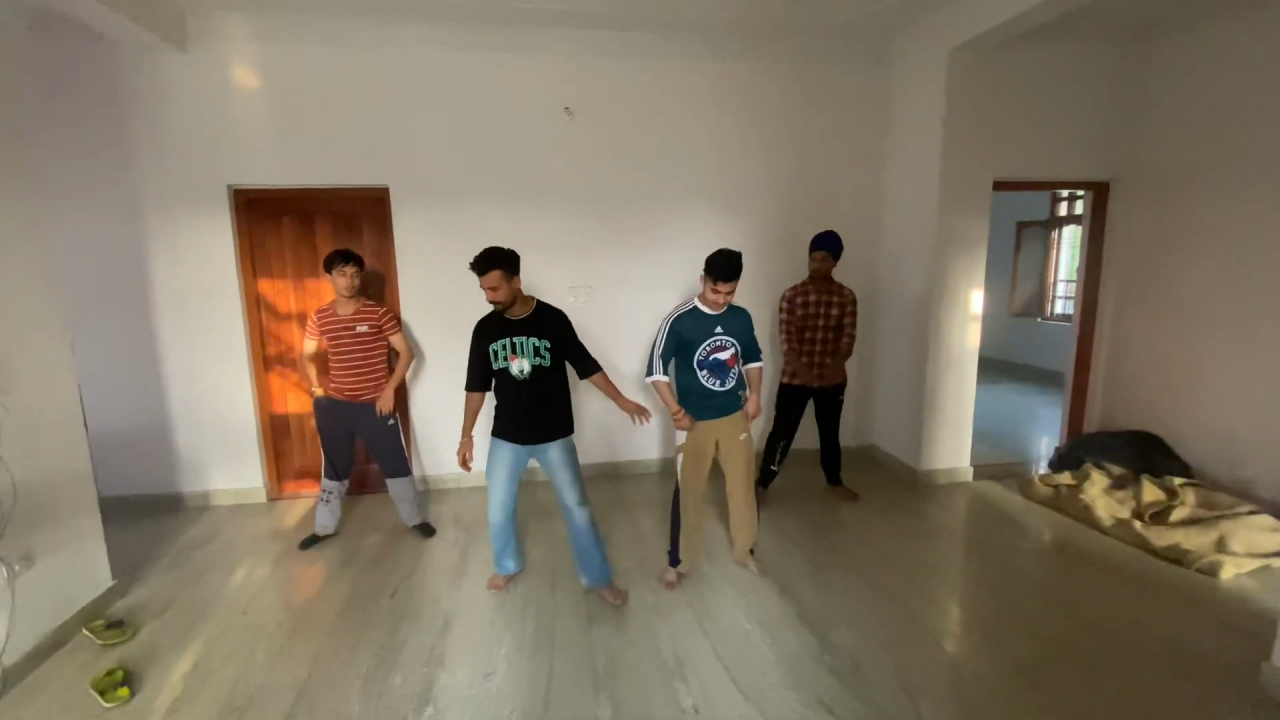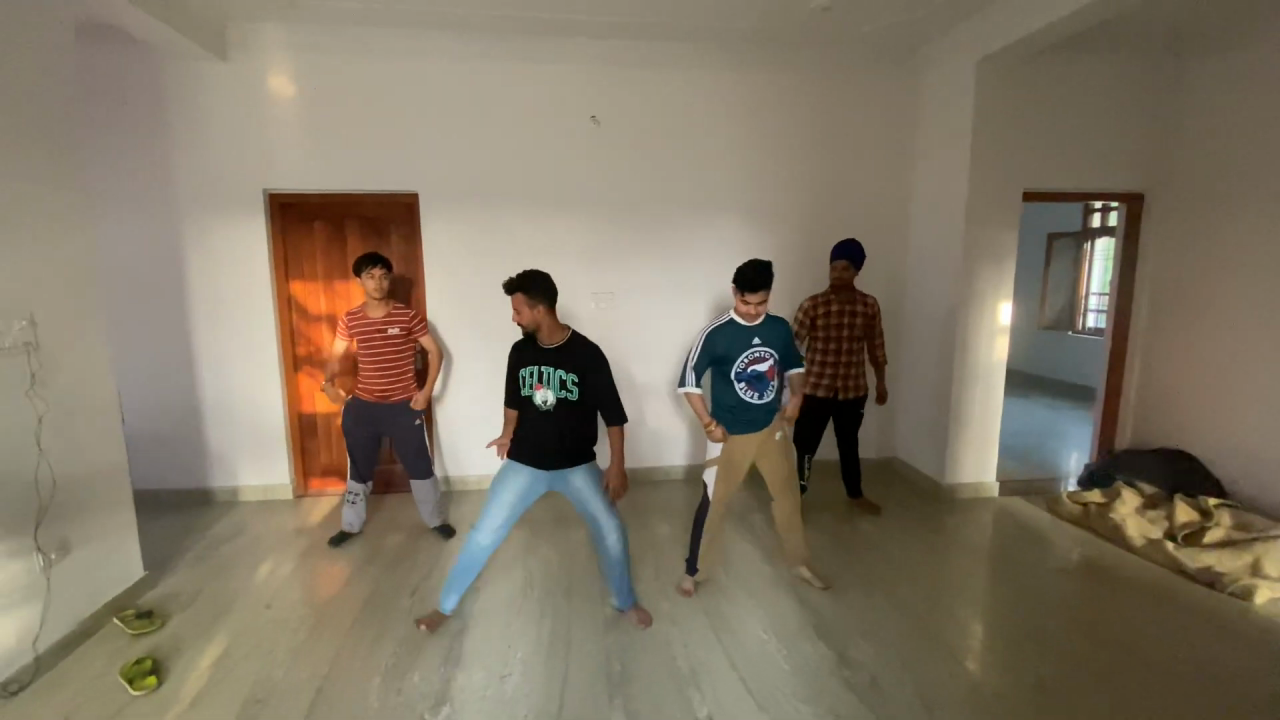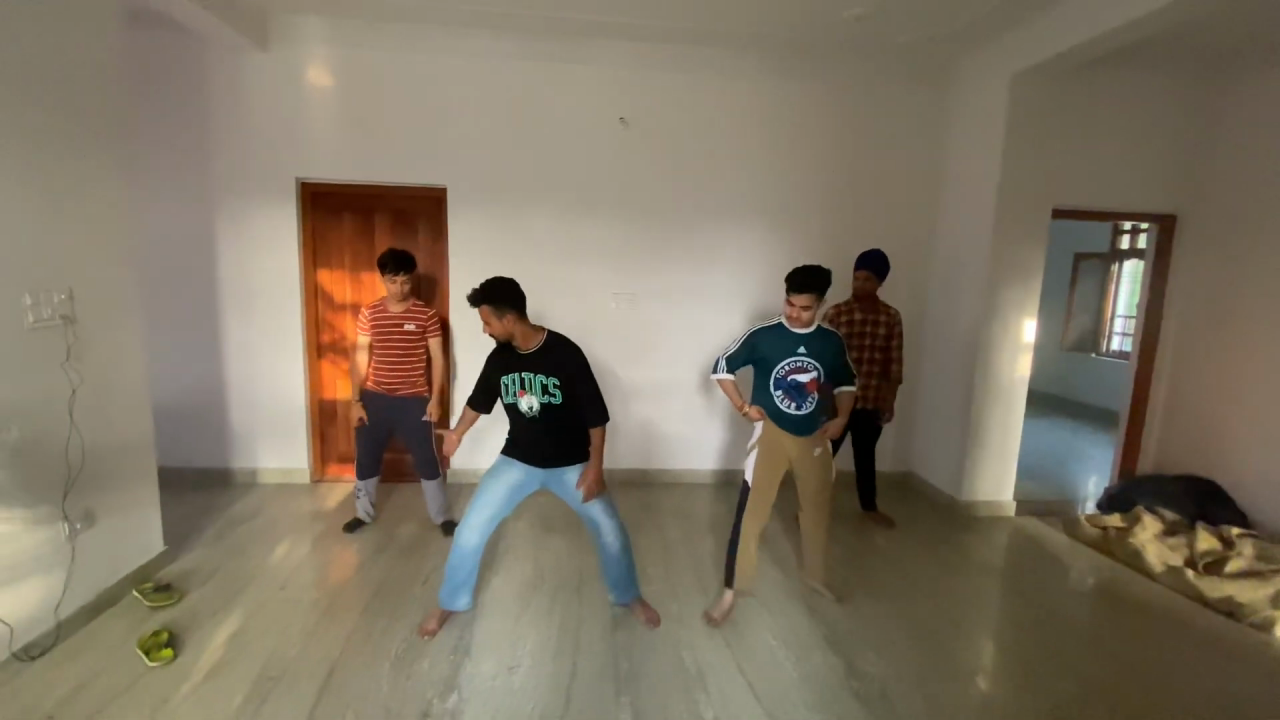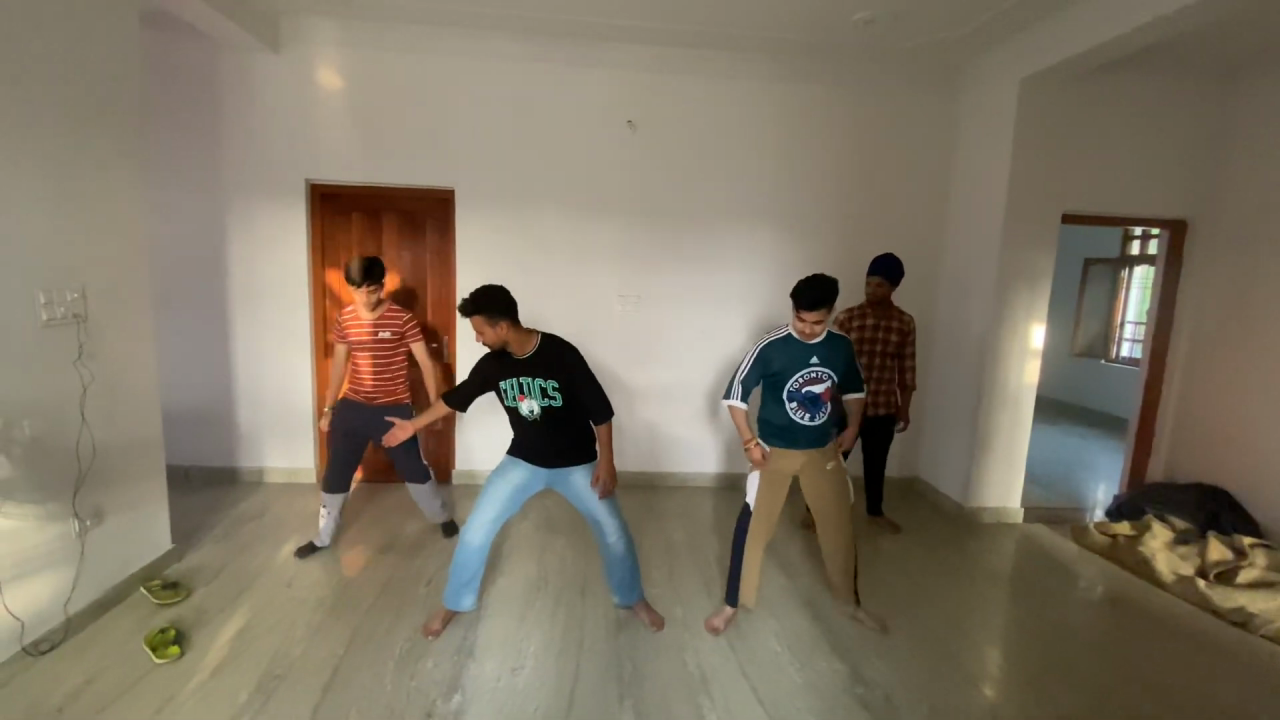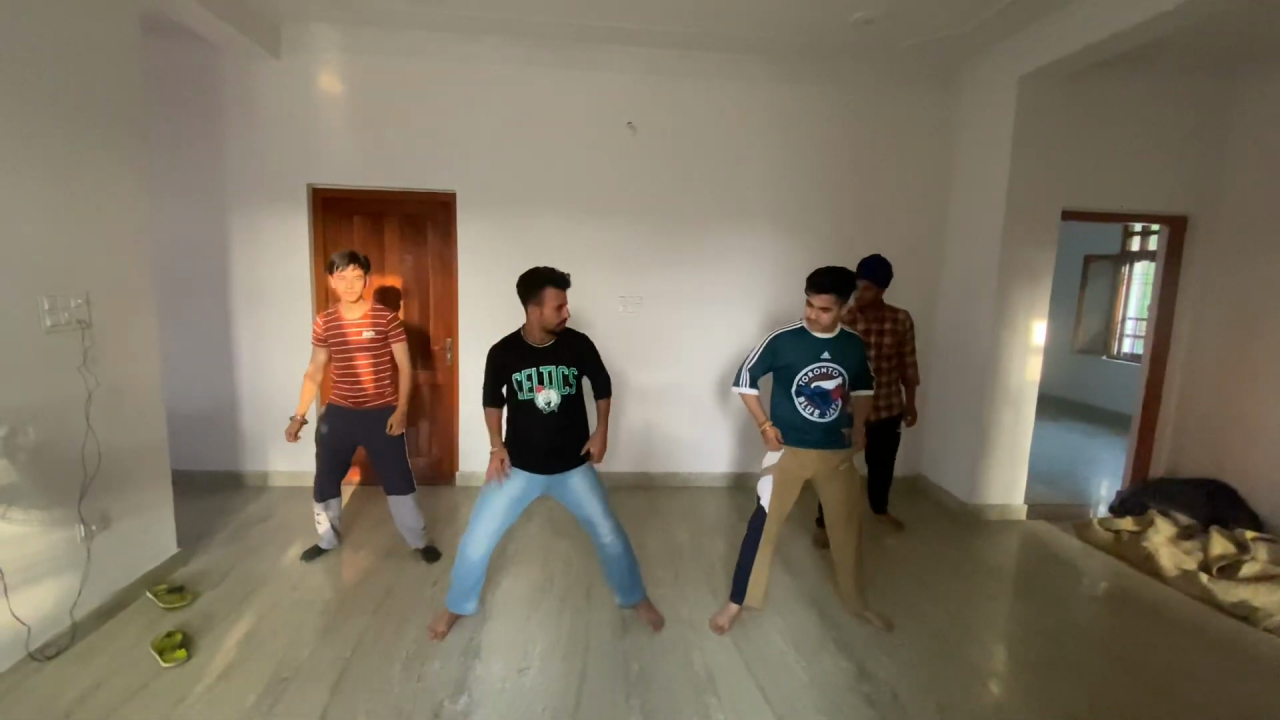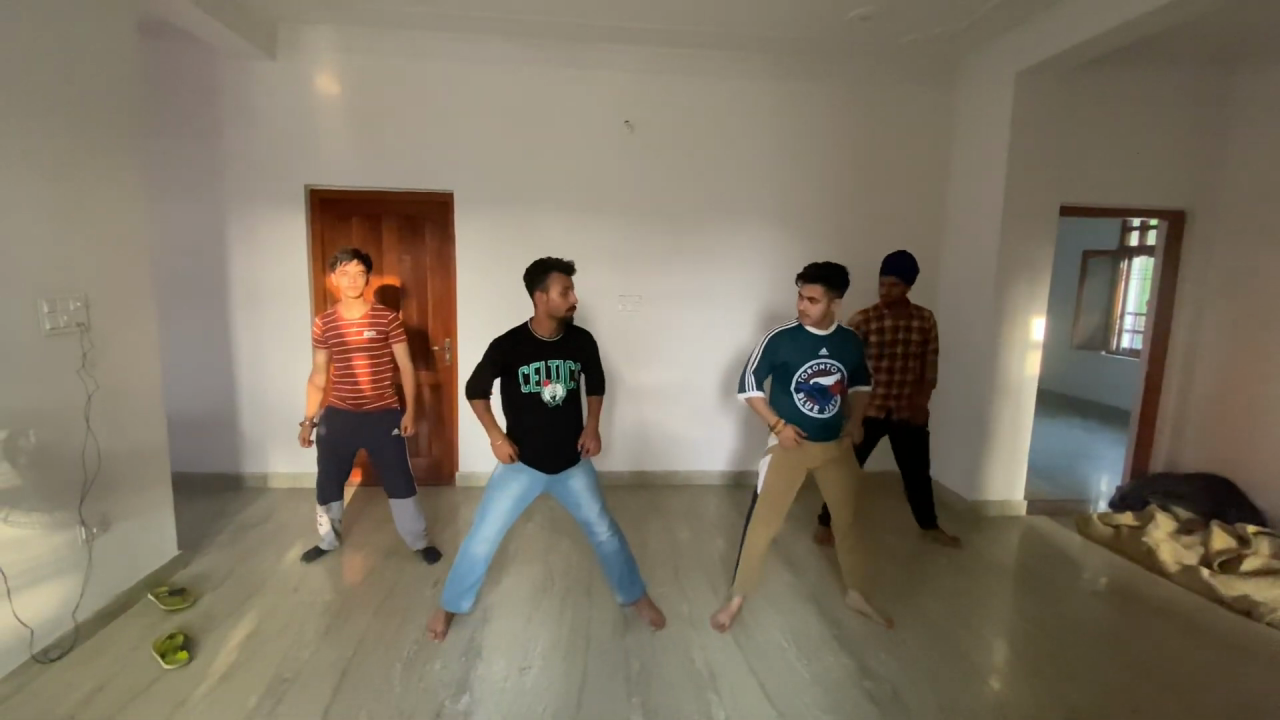
dt=0.5s
person 1, frame 1
left shoulder: (553, 320)
right shoulder: (485, 329)
left elbow: (587, 367)
right elbow: (477, 386)
left wrist: (623, 402)
right wrist: (466, 433)
left hip: (554, 435)
right hip: (506, 436)
left knee: (576, 507)
right knee: (498, 510)
left ankle: (599, 579)
right ankle: (508, 566)
person 1, frame 2
left shoulder: (587, 354)
right shoulder: (521, 351)
left elbow: (613, 414)
left wrist: (617, 465)
right wrist: (507, 433)
left hip: (577, 465)
right hip: (524, 462)
left knee: (611, 531)
right knee: (485, 533)
left ankle: (625, 601)
right ankle: (445, 606)
person 1, frame 3
left shoulder: (565, 354)
right shoulder: (499, 358)
left elbow: (596, 414)
right elbow: (480, 400)
left wrist: (594, 466)
right wrist: (457, 431)
left hip: (570, 463)
right hip: (518, 460)
left knee: (609, 530)
right knee: (471, 529)
left ankle: (629, 597)
right ankle: (449, 604)
person 1, frame 4
left shoulder: (562, 355)
right shoulder: (492, 364)
left elbow: (600, 409)
right elbow: (457, 397)
left wrist: (606, 462)
right wrist: (413, 426)
left hip: (575, 463)
right hip: (523, 460)
left knee: (613, 531)
right knee: (477, 530)
left ankle: (633, 599)
right ankle: (454, 605)
person 1, frame 5
left shoulder: (579, 345)
right shoulder: (503, 352)
left elbow: (603, 386)
right elbow: (492, 399)
left wrist: (601, 431)
right wrist: (496, 445)
left hip: (573, 464)
right hip: (519, 465)
left knee: (608, 534)
right knee: (477, 539)
left ankle: (635, 598)
right ankle: (456, 607)
person 1, frame 6
left shoulder: (582, 341)
right shoulder: (507, 346)
left elbow: (595, 383)
right elbow: (475, 390)
left wrist: (592, 427)
right wrist: (497, 437)
left hip: (572, 462)
right hip: (521, 463)
left knee: (603, 532)
right knee: (482, 539)
left ankle: (636, 596)
right ankle: (450, 607)
person 2, frame 1
left shoulder: (741, 318)
right shoulder: (679, 320)
left elbow: (753, 358)
right elbow: (656, 368)
left wrist: (754, 395)
right wrist: (676, 411)
left hip: (736, 415)
right hip: (695, 420)
left knee: (742, 483)
right knee: (688, 491)
left ankle: (742, 550)
right ankle: (678, 561)
person 2, frame 2
left shoulder: (780, 328)
right shoulder: (715, 333)
left elbow: (794, 365)
right elbow: (688, 380)
left wrist: (796, 397)
right wrist: (708, 423)
left hip: (771, 427)
right hip: (731, 434)
left knee: (788, 496)
right knee: (714, 502)
left ankle: (799, 562)
right ankle: (693, 570)
person 2, frame 3
left shoulder: (831, 341)
right shoulder: (761, 335)
left elbow: (846, 383)
right elbow: (722, 367)
left wrist: (840, 417)
right wrist: (743, 406)
left hip: (813, 437)
right hip: (771, 431)
left knee: (817, 509)
right knee: (752, 508)
left ankle: (813, 576)
right ankle: (729, 593)
person 2, frame 4
left shoulder: (841, 347)
right shoulder: (769, 347)
left elbow: (854, 389)
right elbow: (736, 393)
left wrist: (852, 428)
right wrist: (749, 442)
left hip: (823, 451)
right hip: (775, 451)
left knee: (840, 527)
right knee: (753, 525)
left ankle: (851, 601)
right ankle: (732, 604)
person 2, frame 5
left shoulder: (854, 345)
right shoulder: (782, 340)
left elbow: (863, 387)
right elbow: (744, 379)
left wrist: (859, 425)
right wrist: (765, 425)
left hip: (836, 451)
right hip: (788, 450)
left knee: (847, 525)
right knee: (764, 525)
left ankle: (855, 601)
right ankle: (736, 602)
person 2, frame 6
left shoulder: (851, 342)
right shoulder: (779, 338)
left elbow: (860, 384)
right elbow: (749, 383)
left wrist: (855, 420)
right wrist: (778, 425)
left hip: (836, 445)
right hip: (790, 443)
left knee: (850, 519)
right knee: (762, 520)
left ankle: (855, 593)
right ankle: (737, 597)
person 3, frame 1
left shoulder: (379, 314)
right shoulder: (319, 318)
left elbow: (405, 352)
right elbow: (306, 356)
left wrist: (389, 391)
right wrist: (316, 389)
left hip: (376, 405)
right hip: (336, 406)
left knee: (396, 465)
right knee: (334, 469)
left ankle: (414, 519)
right ankle: (324, 527)
person 3, frame 2
left shoulder: (408, 316)
right shoulder: (349, 320)
left elbow: (435, 352)
right elbow: (335, 356)
left wrist: (427, 391)
right wrist: (329, 382)
left hip: (403, 406)
right hip: (363, 406)
left knee: (420, 467)
right knee: (359, 469)
left ankle: (436, 520)
right ankle: (350, 525)
person 3, frame 3
left shoulder: (426, 315)
right shoulder: (369, 313)
left elbow: (438, 359)
right elbow: (360, 357)
left wrist: (435, 400)
right wrist: (356, 400)
left hip: (413, 401)
right hip: (375, 399)
left knee: (427, 463)
right knee: (366, 461)
left ankle: (442, 516)
right ankle: (364, 513)
person 3, frame 4
left shoulder: (402, 319)
right shoulder: (344, 319)
left elbow: (425, 362)
right elbow: (338, 364)
left wrist: (436, 404)
right wrist: (328, 409)
left hip: (394, 408)
right hip: (353, 408)
left knee: (414, 469)
right knee: (335, 474)
left ankle: (443, 516)
right ankle: (322, 538)
person 3, frame 5
left shoulder: (387, 318)
right shoulder: (323, 322)
left elbow: (404, 366)
right elbow: (315, 372)
left wrist: (401, 410)
right wrist: (299, 416)
left hip: (381, 413)
right hip: (338, 414)
left knee: (399, 480)
right knee: (325, 481)
left ankle: (419, 541)
right ankle: (328, 539)
person 3, frame 6
left shoulder: (387, 318)
right shoulder: (324, 323)
left elbow: (405, 366)
right elbow: (318, 375)
left wrist: (410, 411)
right wrist: (308, 420)
left hip: (383, 415)
right hip: (338, 416)
left knee: (399, 482)
right knee: (328, 483)
left ankle: (419, 541)
right ankle: (328, 541)
person 4, frame 1
left shoulder: (846, 296)
right shoulder: (792, 295)
left elbow: (848, 338)
right elbow: (786, 338)
left wrist: (835, 367)
right wrist: (802, 369)
left hip: (831, 378)
right hip: (794, 377)
left knee: (830, 432)
right knee: (782, 432)
left ankle: (835, 481)
right ankle: (763, 484)
person 4, frame 2
left shoulder: (869, 305)
right shoulder: (813, 304)
left elbow: (876, 347)
right elbow: (792, 343)
left wrist: (881, 383)
left hip: (854, 390)
right hip: (817, 389)
left knee: (849, 444)
right knee: (804, 445)
left ankle: (856, 494)
person 4, frame 3
left shoulder: (891, 317)
right shoulder: (835, 313)
left elbow: (894, 363)
left wrist: (889, 400)
left hip: (872, 401)
left knee: (866, 456)
left ankle: (869, 507)
person 4, frame 4
left shoulder: (905, 322)
right shoulder: (847, 318)
left elbow: (907, 369)
left wrist: (905, 407)
left hip: (884, 407)
left knee: (876, 462)
left ankle: (875, 512)
person 4, frame 5
left shoulder: (901, 320)
right shoulder: (841, 321)
left elbow: (908, 364)
left wrist: (910, 403)
left hip: (888, 406)
left knee: (882, 465)
left ankle: (879, 509)
right ankle: (823, 523)
person 4, frame 6
left shoulder: (925, 319)
right shoulder: (862, 320)
left elbow: (930, 365)
left wrist: (921, 402)
left hip: (908, 410)
right hip: (869, 409)
left knee: (918, 471)
left ankle: (930, 526)
right ankle: (826, 522)
